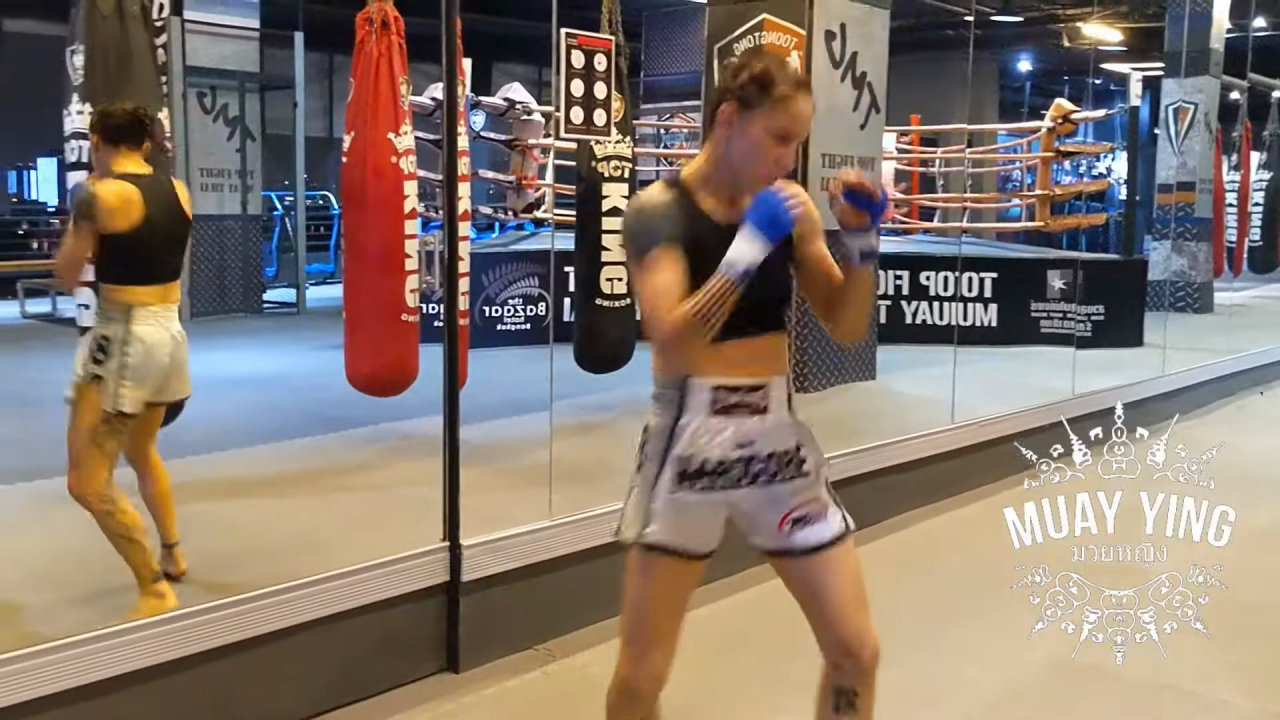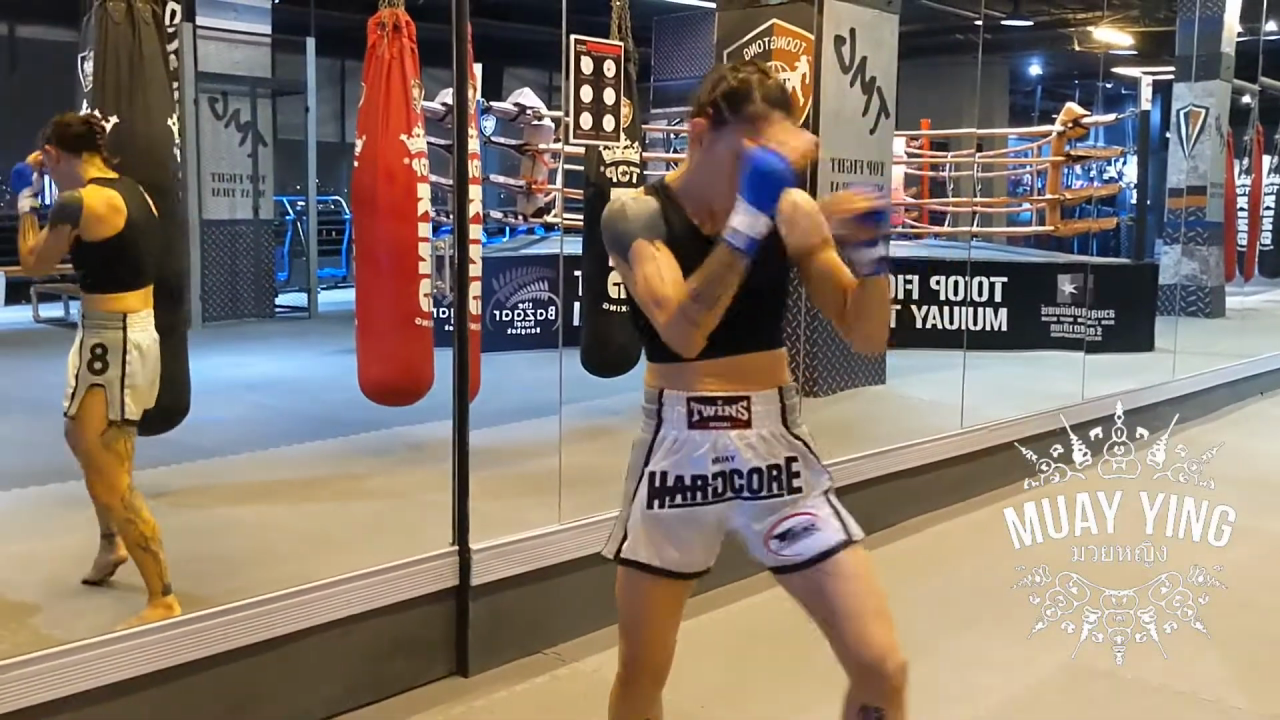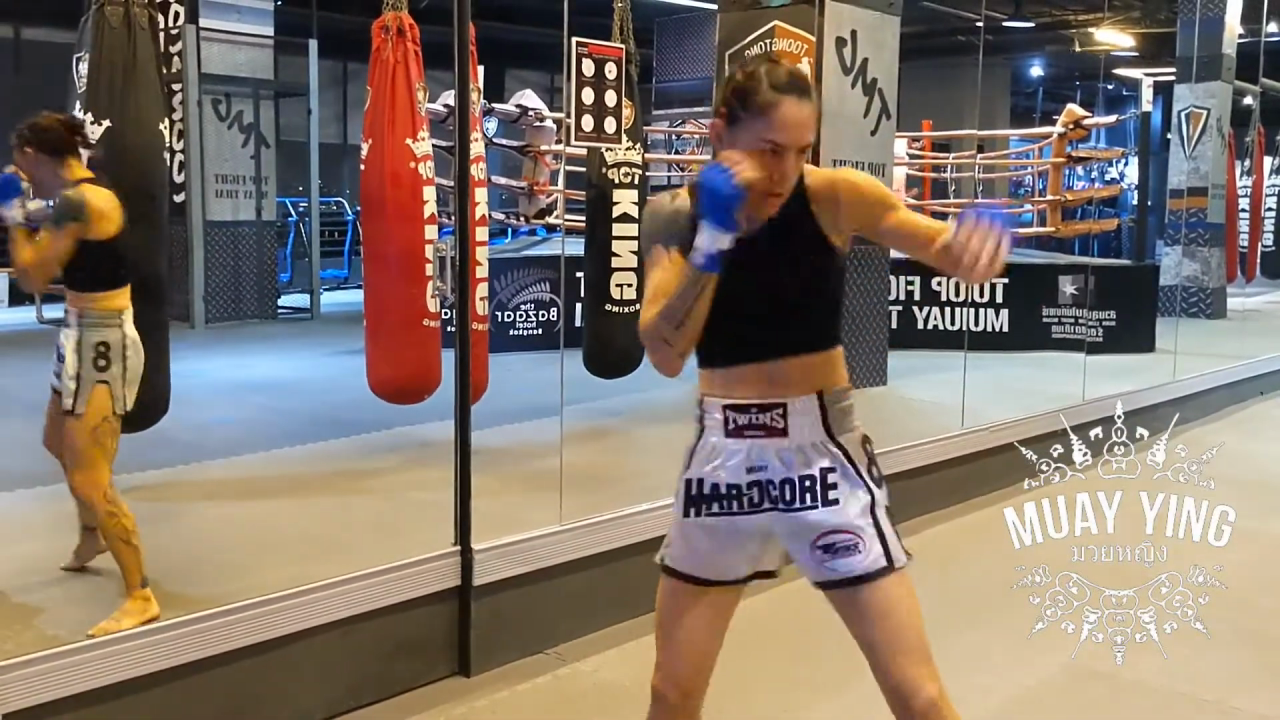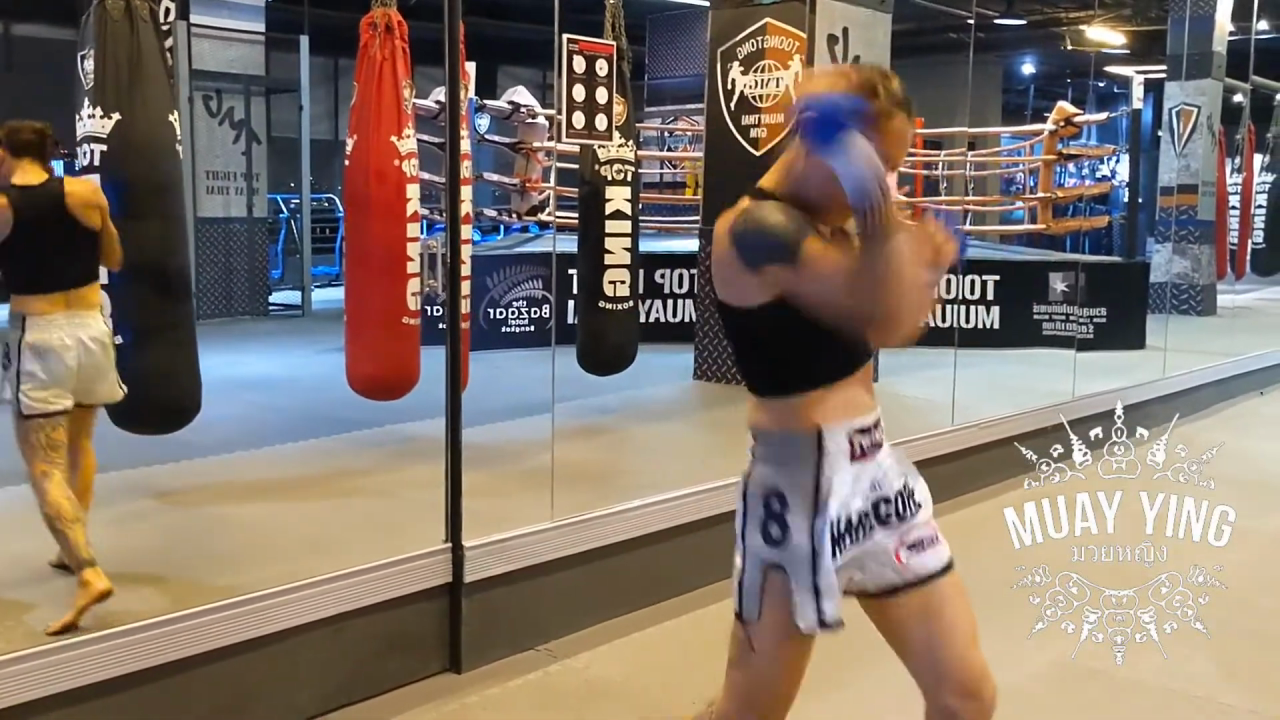
dt=1s
person 1, frame 1
left shoulder: (788, 203)
right shoulder: (657, 209)
left elbow: (848, 326)
right elbow: (671, 344)
left wrist: (863, 238)
right wrist: (751, 245)
left hip: (778, 437)
right hip: (690, 440)
left knee: (855, 653)
person 1, frame 2
left shoulder: (794, 213)
right shoulder: (637, 214)
left elbow: (869, 336)
right elbow: (684, 333)
left wrist: (872, 253)
right wrist: (751, 218)
left hip: (774, 447)
right hip: (679, 445)
left knee: (880, 665)
person 1, frame 3
left shoulder: (835, 196)
right shoulder: (676, 217)
left elbow: (956, 245)
right elbow: (665, 354)
left wrist: (984, 236)
right wrist: (712, 237)
left hip: (822, 454)
right hip: (725, 458)
person 1, frame 4
left shoulder: (832, 211)
right shoulder: (760, 230)
left elbow: (888, 312)
right elbow: (899, 317)
right wrist: (848, 155)
left hip: (873, 472)
right hip: (802, 485)
person 2, frame 1
left shoulder: (100, 196)
right shoulder: (175, 189)
left elbow: (66, 272)
left wrist: (76, 218)
left hip: (123, 340)
right hip: (166, 333)
left knee: (87, 482)
right knee: (141, 450)
left ankle: (156, 591)
right ankle: (172, 555)
person 2, frame 2
left shoulder: (79, 203)
right shoulder: (130, 191)
left elbow: (33, 262)
left wrist: (26, 196)
left hip: (110, 344)
right hip: (132, 335)
left knee: (112, 486)
right knee: (80, 436)
left ankle: (162, 602)
right ankle: (110, 546)
person 2, frame 3
left shoulder: (75, 203)
right shoulder: (96, 190)
left hip: (100, 344)
right hip: (97, 334)
left knee: (89, 478)
right knee: (59, 442)
left ankle: (140, 597)
right ankle: (91, 538)
person 2, frame 4
right shoulder: (87, 192)
right elbow: (113, 261)
right hip: (91, 332)
left knee: (45, 472)
right knee: (76, 446)
left ankle: (89, 576)
right ankle: (74, 550)
